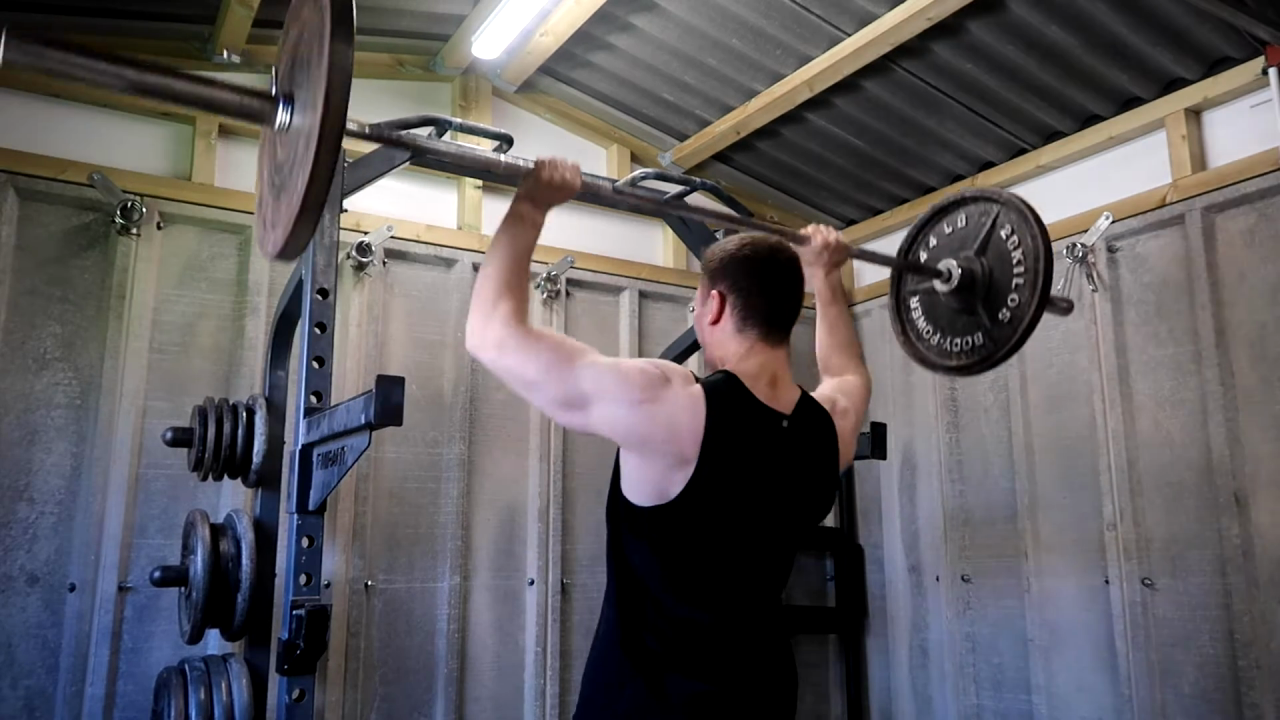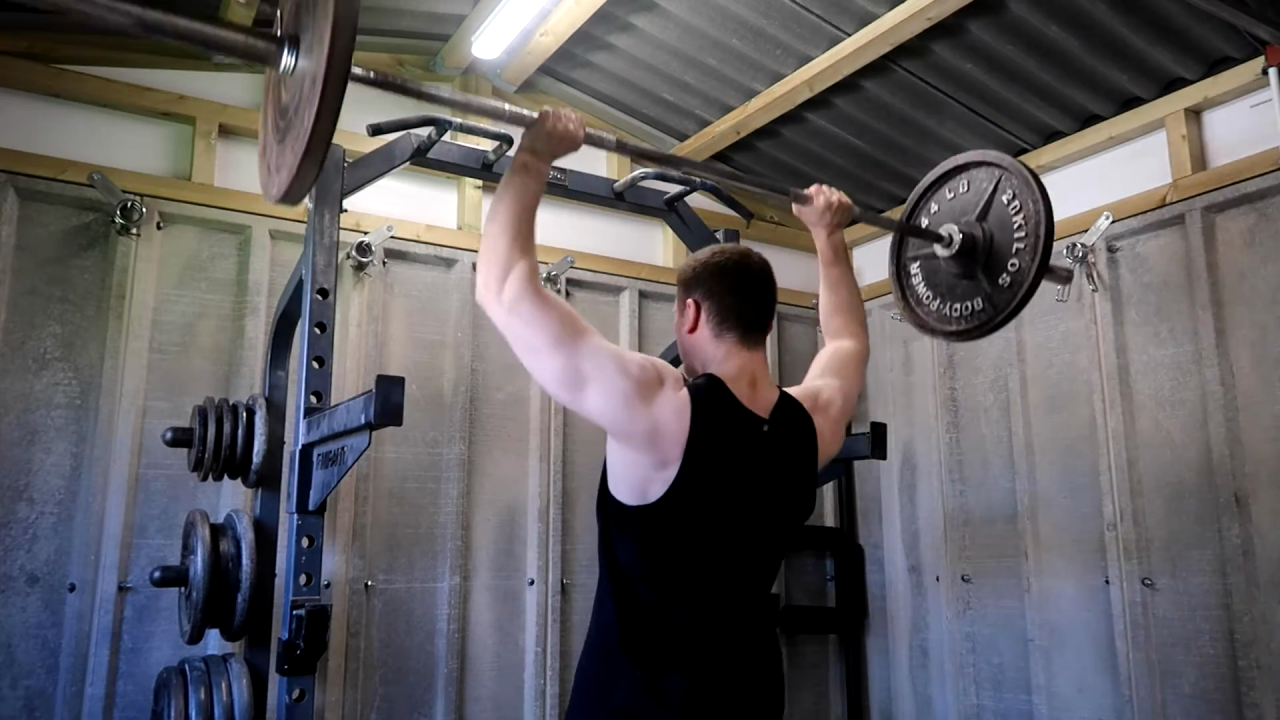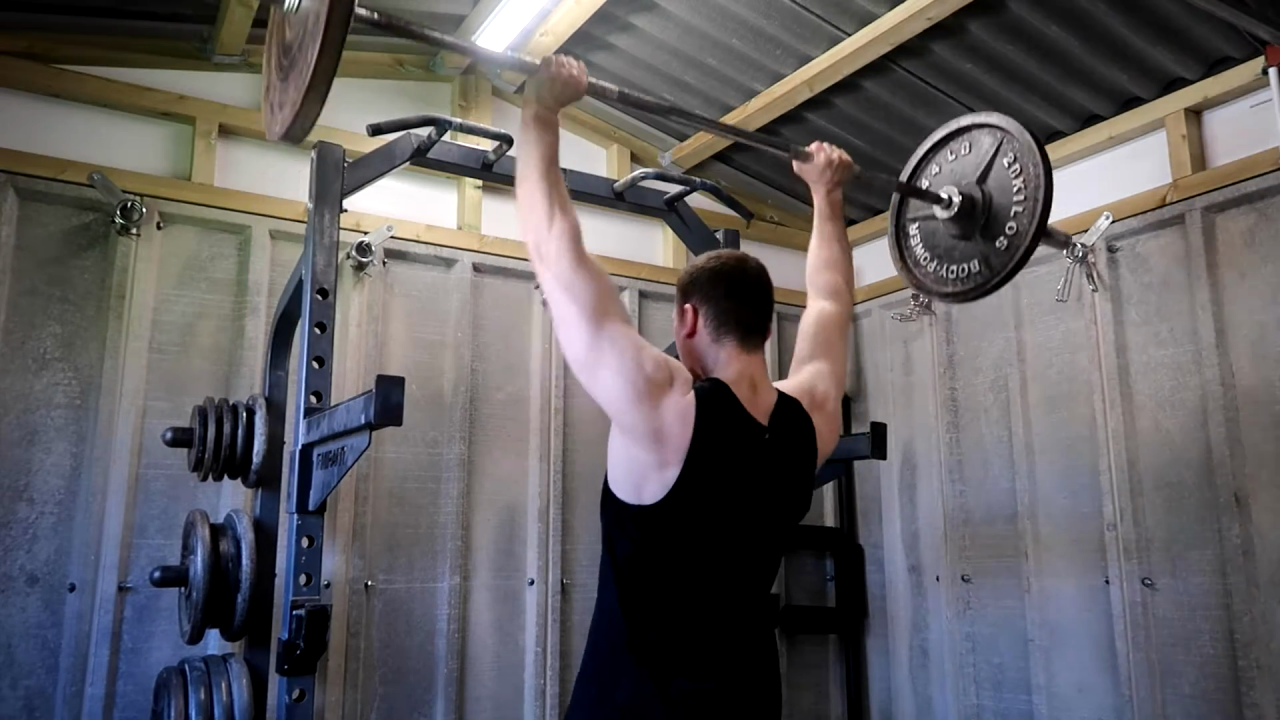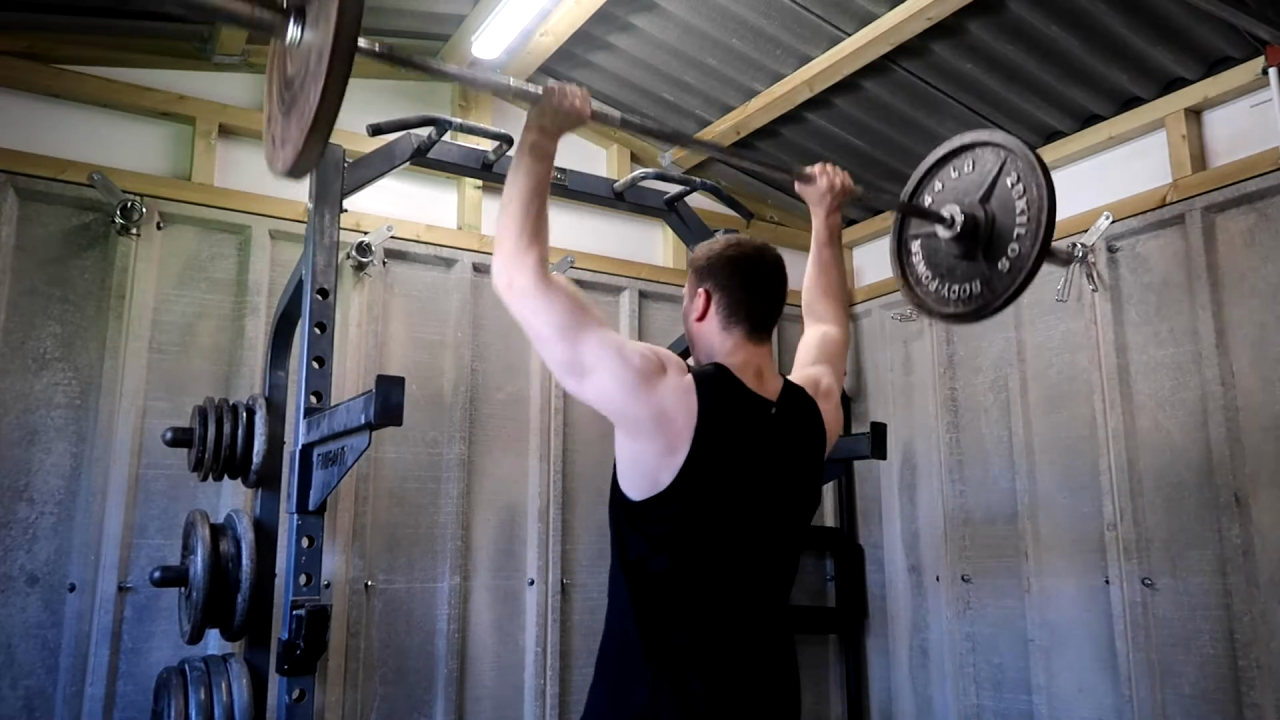
dt=0.2s
person 1, frame 1
left shoulder: (671, 412)
right shoulder: (830, 430)
left elbow: (494, 330)
right elbow: (849, 375)
left wrist: (531, 203)
right wrist: (825, 276)
person 1, frame 2
left shoulder: (657, 413)
right shoulder: (810, 427)
left elbow: (504, 286)
right elbow: (850, 343)
left wrist: (532, 157)
right wrist: (828, 237)
person 1, frame 3
left shoulder: (664, 411)
right shoulder: (808, 422)
left elbow: (553, 245)
right elbow: (829, 300)
left wrist: (542, 107)
right wrist: (826, 194)
person 1, frame 4
left shoulder: (664, 399)
right shoulder: (813, 413)
left elbow: (519, 272)
right elbow: (825, 324)
left wrist: (542, 133)
right wrist: (826, 216)
